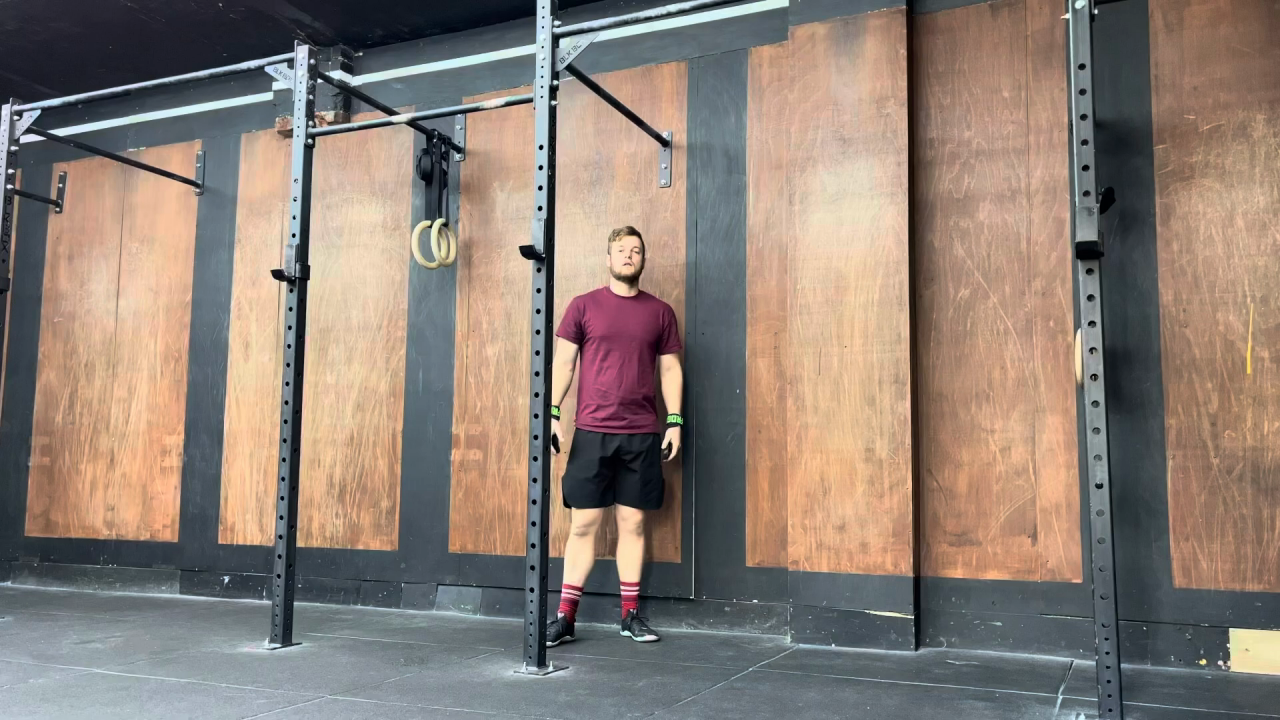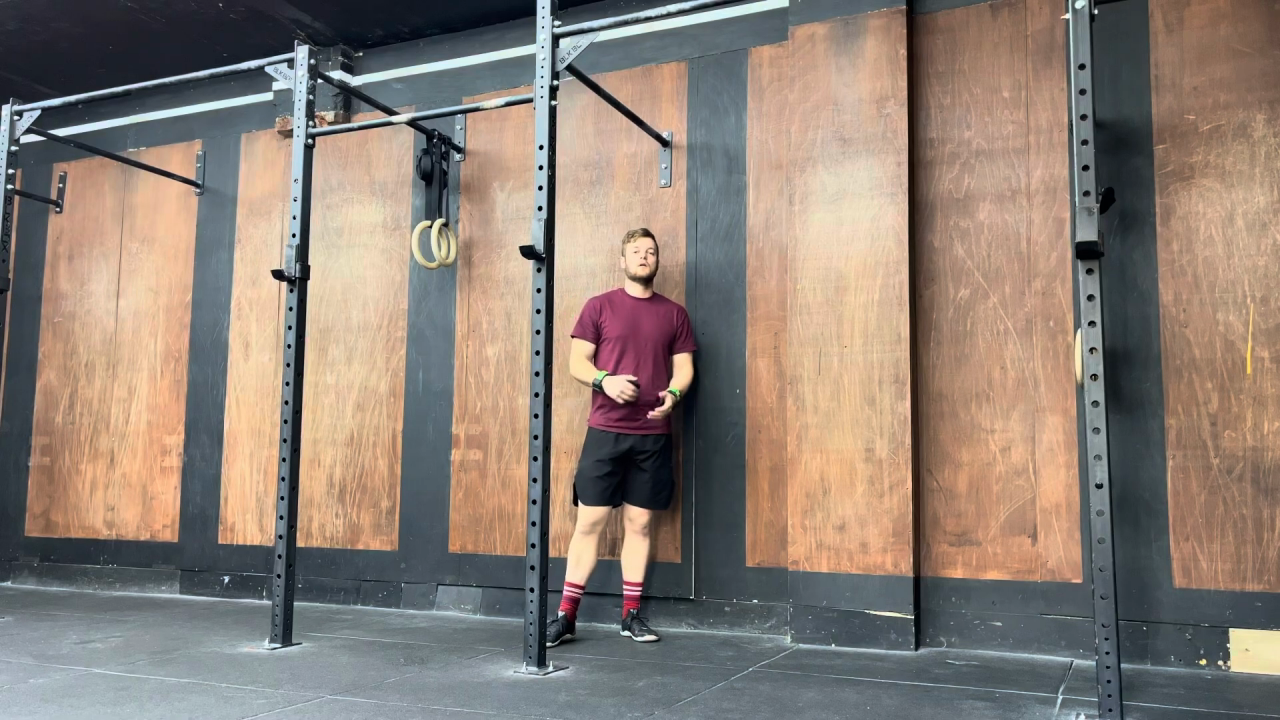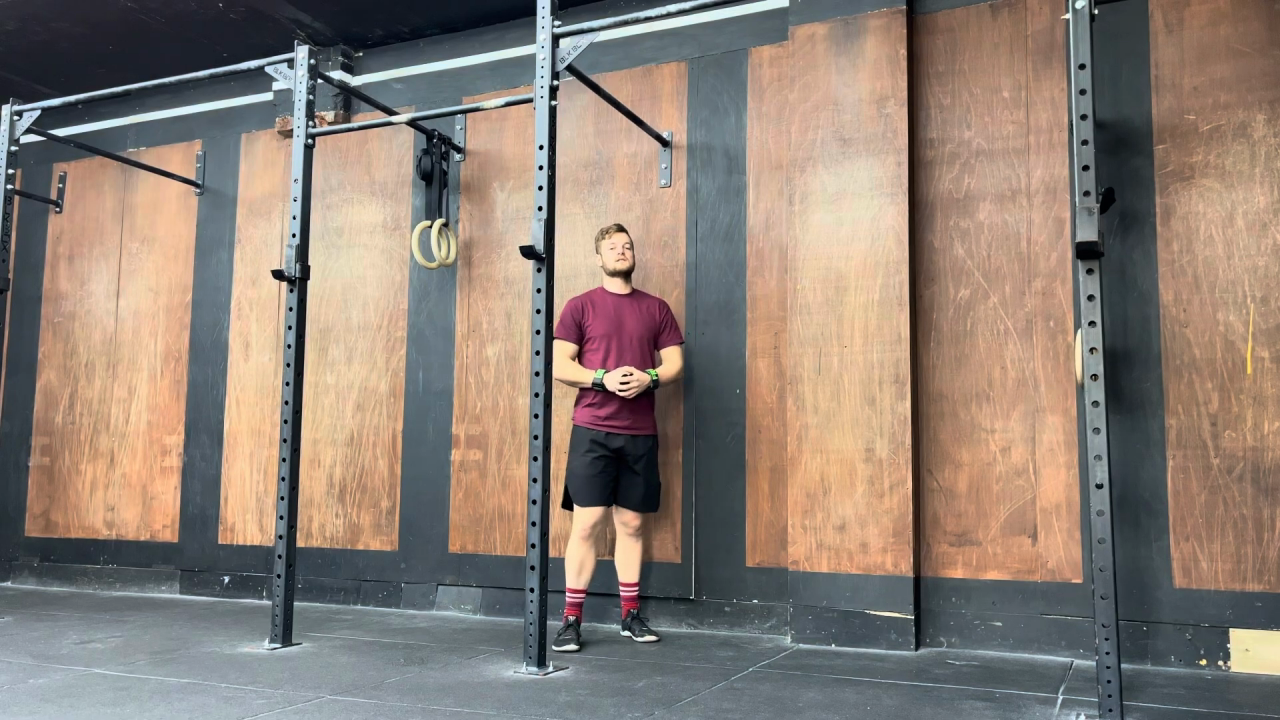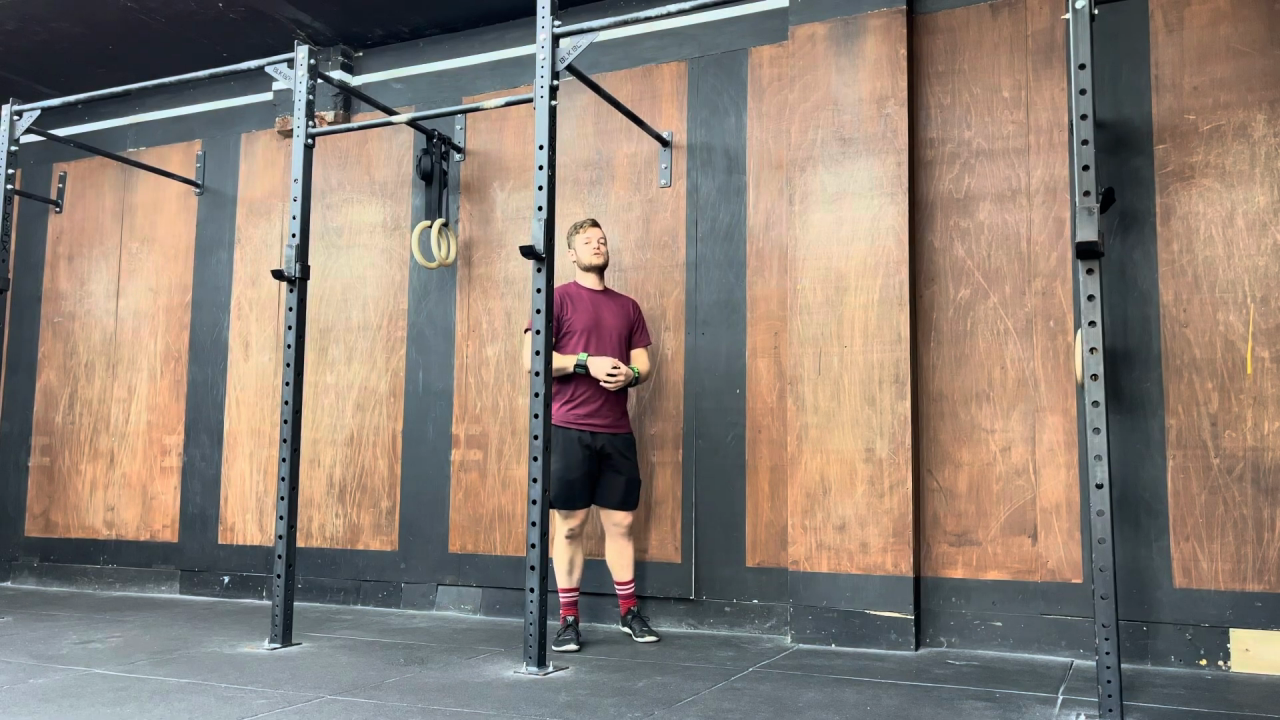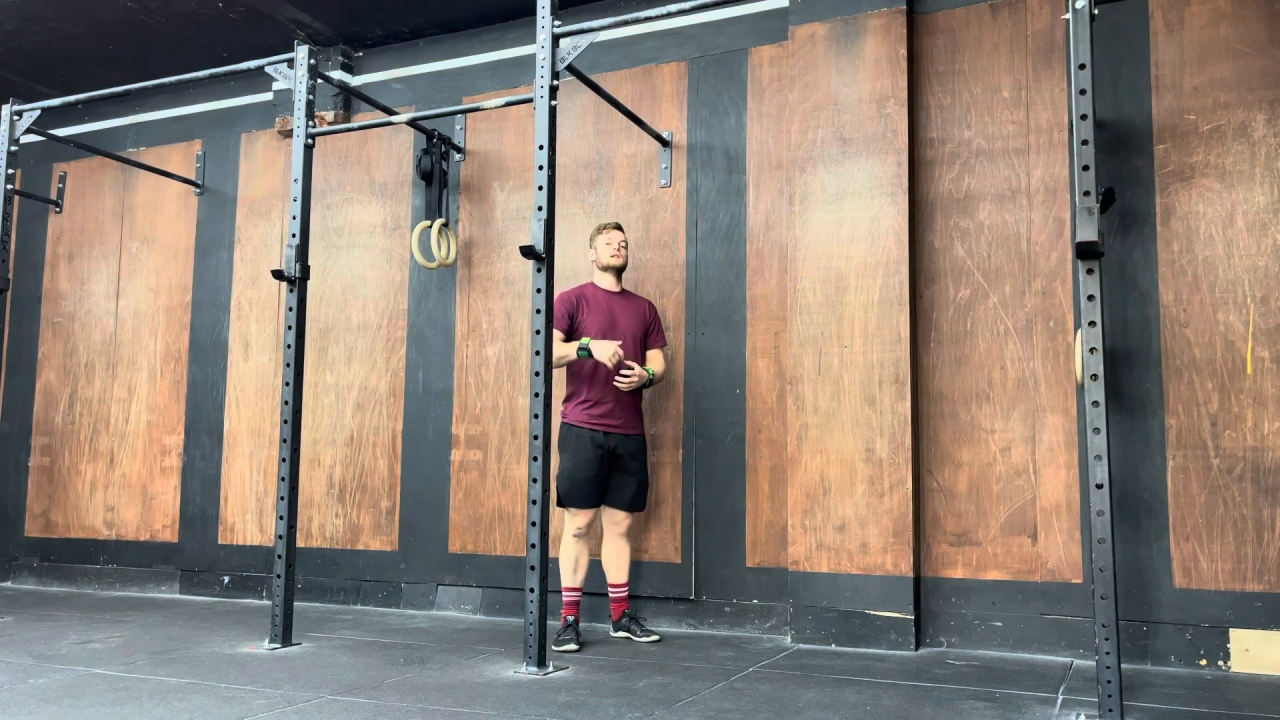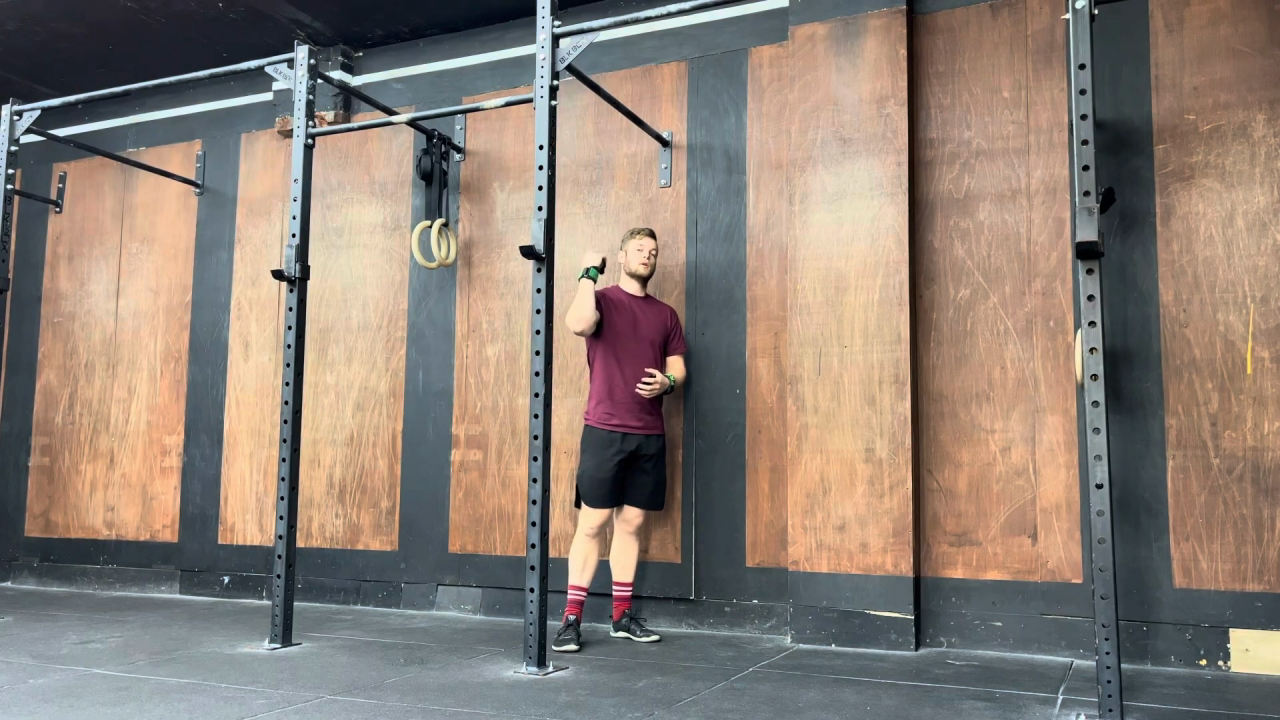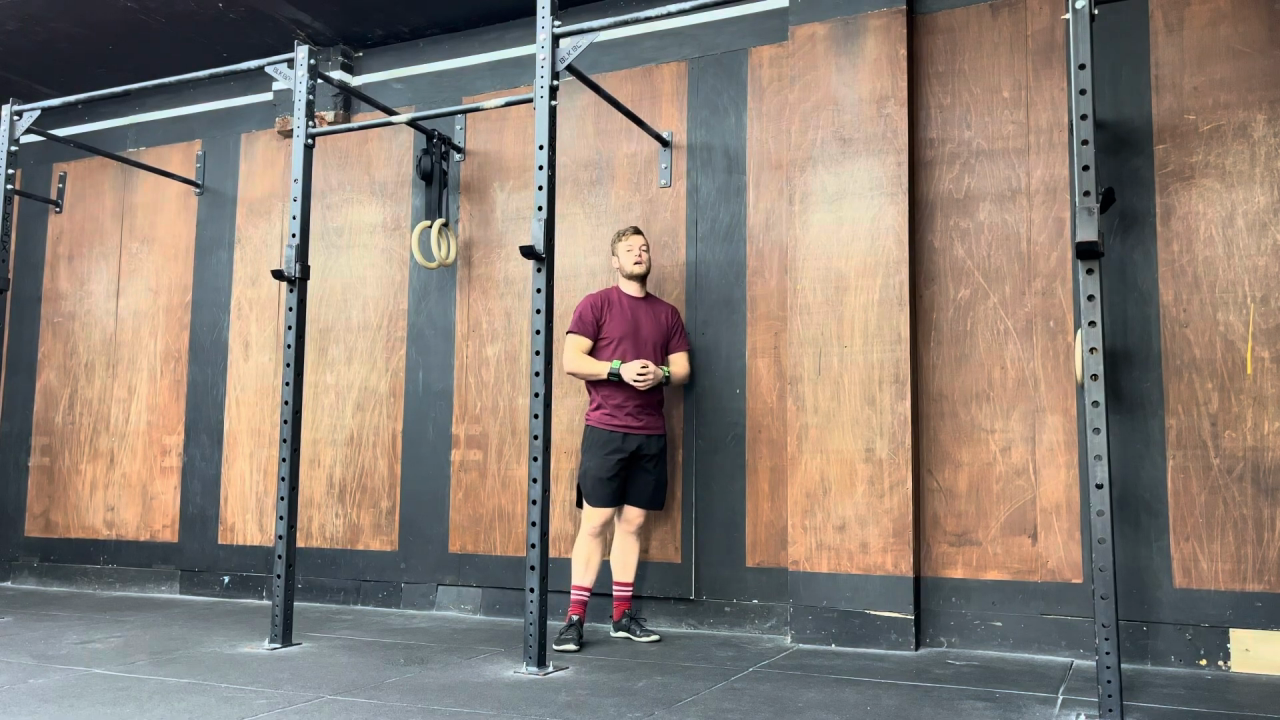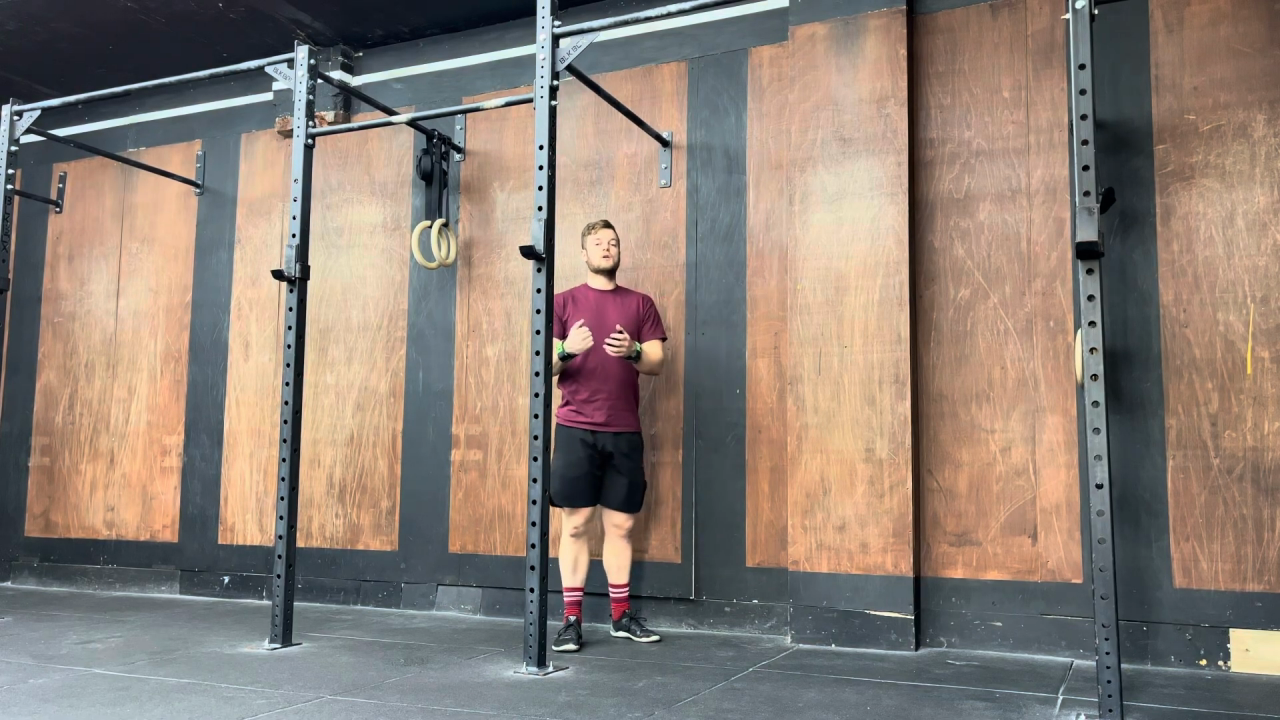
dt=0.7s
person 1, frame 1
left shoulder: (660, 311)
right shoulder: (583, 306)
left elbow: (670, 369)
right elbow: (563, 361)
left wrist: (675, 421)
right wrist: (553, 411)
left hip: (642, 434)
right hip: (592, 432)
left knee: (633, 524)
right knee: (584, 524)
left ankle: (630, 614)
right ankle: (565, 616)
person 1, frame 2
left shoulder: (674, 313)
right shoulder: (599, 306)
left elbow: (685, 367)
right elbow: (578, 361)
left wrist: (673, 395)
right wrist: (605, 381)
left hip: (652, 434)
right hip: (606, 428)
left knee: (640, 523)
right knee: (590, 521)
left ankle: (631, 614)
right ankle: (566, 614)
person 1, frame 3
left shoulder: (656, 308)
right shoulder: (580, 306)
left elbow: (675, 363)
right elbow: (559, 365)
left wrist: (649, 378)
right wrist: (601, 378)
left hip: (640, 433)
right hip: (592, 431)
left knee: (631, 524)
right knee: (586, 524)
left ankle: (631, 614)
right ankle: (571, 619)
person 1, frame 4
left shoulder: (627, 306)
right shoulder: (557, 299)
left elbow: (644, 363)
right elbow: (533, 358)
left wrist: (629, 374)
right wrist: (586, 362)
left hip: (617, 432)
right hip: (569, 430)
left knee: (621, 523)
right knee: (570, 525)
left ankle: (629, 611)
right ankle: (568, 619)
person 1, frame 5
left shoulder: (643, 307)
right shoulder: (573, 300)
left elbow: (659, 363)
right elbow: (548, 352)
left wrist: (645, 375)
right wrist: (588, 346)
left hip: (629, 432)
right hip: (583, 428)
left knee: (619, 524)
right knee: (578, 524)
left ankle: (621, 615)
right ankle: (569, 619)
person 1, frame 6
left shoulder: (666, 314)
right shoulder: (602, 300)
left elbow: (679, 368)
right elbow: (578, 325)
left wrist: (667, 382)
right wrist: (589, 272)
left hip: (649, 435)
right hip: (605, 429)
left knee: (631, 523)
right knee: (593, 523)
left ankle: (622, 615)
right ankle: (571, 618)
person 1, frame 7
left shoulder: (667, 312)
right shoulder: (596, 304)
left elbow: (683, 369)
right elbow: (571, 361)
left wrist: (661, 375)
right wrist: (619, 369)
left hip: (650, 435)
right hip: (605, 430)
left knee: (631, 523)
right knee: (596, 523)
left ankle: (622, 615)
right ankle: (574, 618)
person 1, frame 8
left shoulder: (641, 304)
right shoulder: (563, 302)
left elbow: (657, 363)
right elbow: (547, 366)
left wrist: (632, 352)
right wrist: (567, 350)
left hip: (625, 432)
right hip: (576, 430)
left knee: (621, 525)
right knee: (575, 524)
left ankle: (622, 615)
right ankle: (571, 619)
